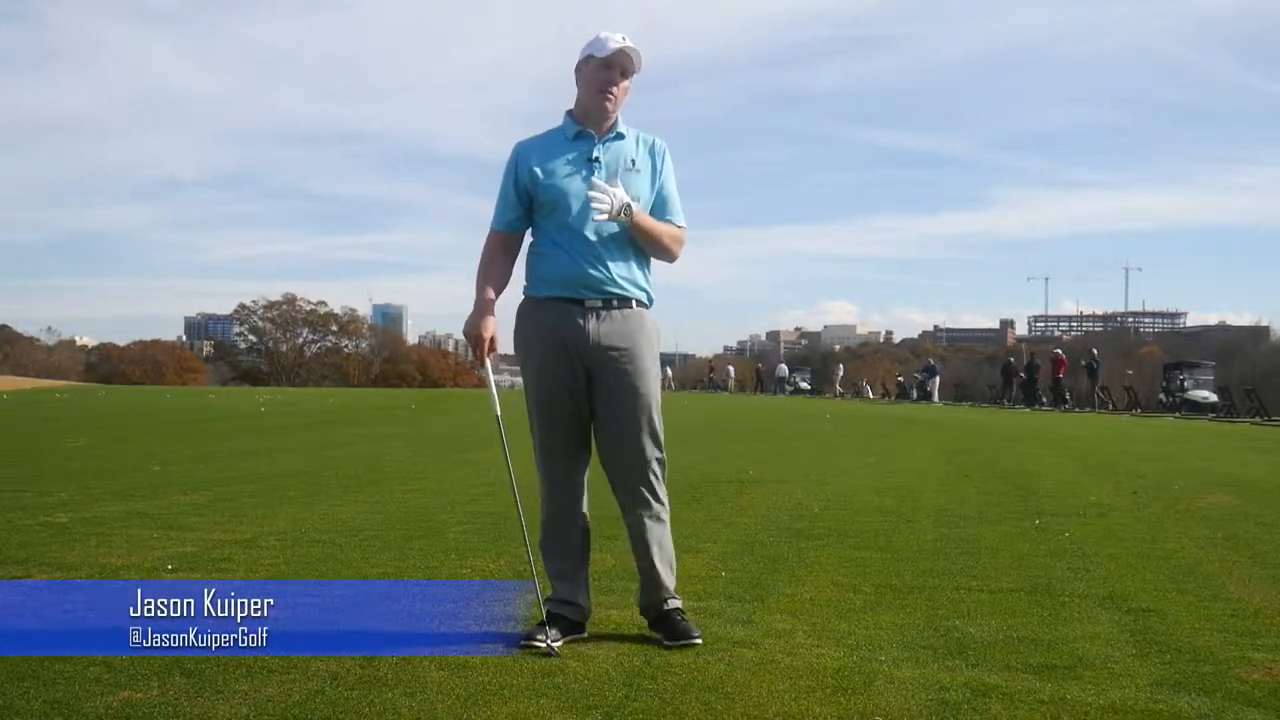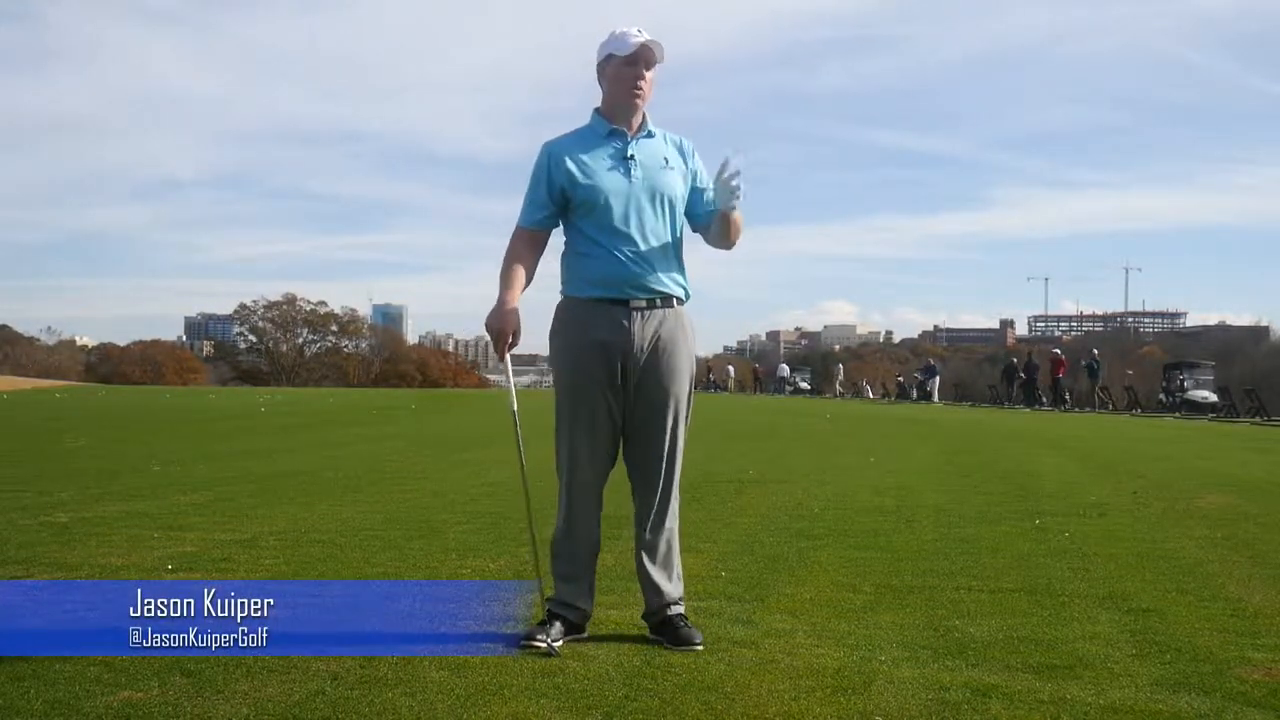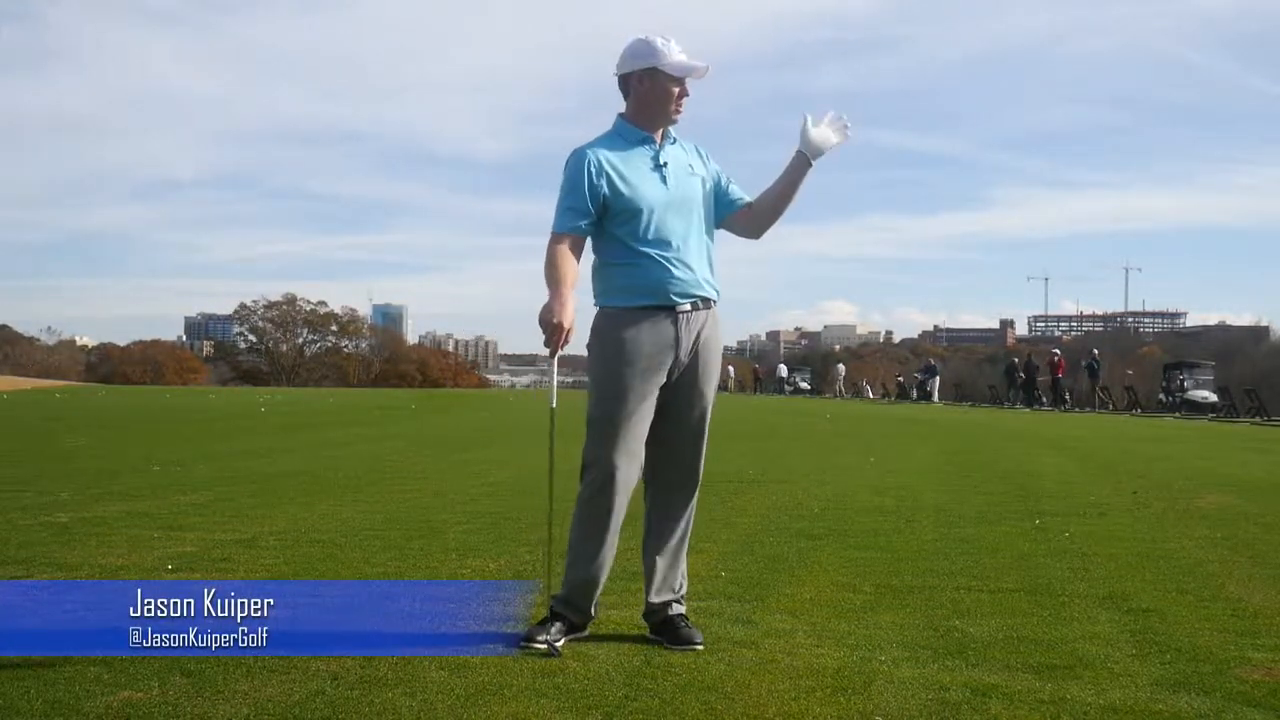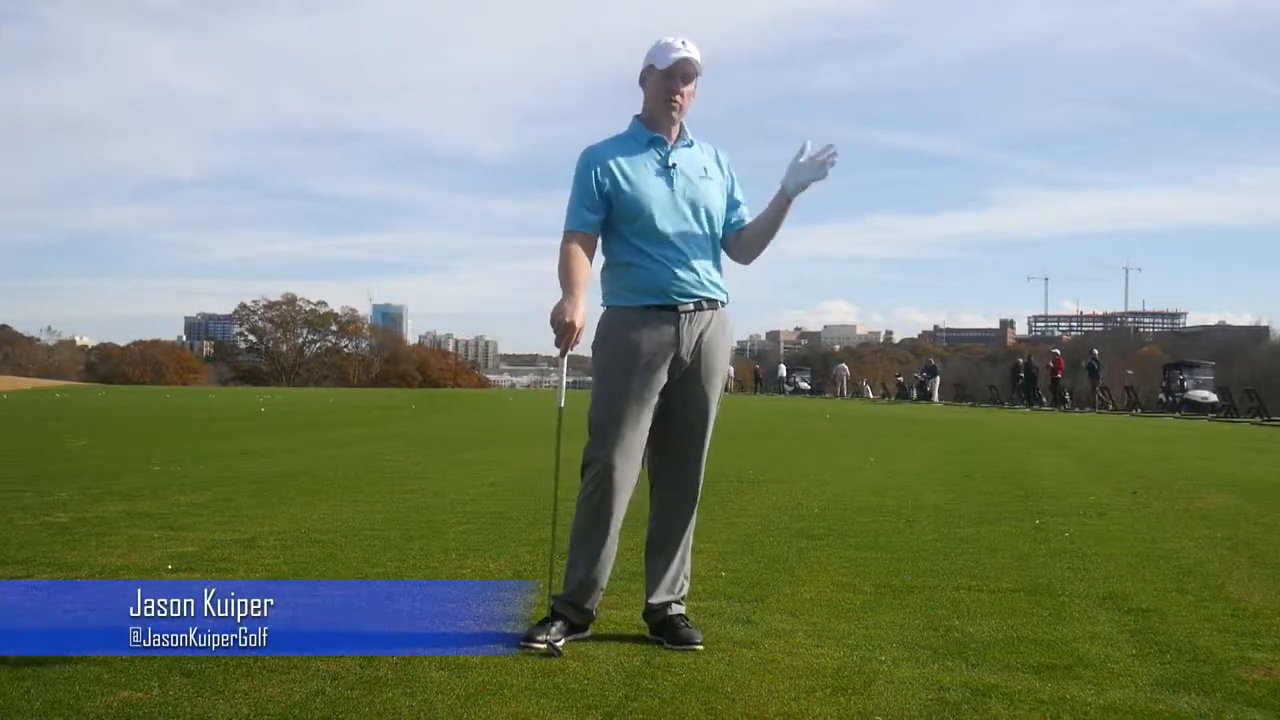
dt=0.4s
person 1, frame 1
left shoulder: (651, 152)
right shoulder: (530, 154)
left elbow: (673, 246)
right elbow: (503, 240)
left wrist: (628, 213)
right wrist: (484, 305)
left hip: (625, 323)
right hip: (549, 321)
left knee: (639, 467)
right knee: (560, 472)
left ankle: (661, 599)
right ankle: (567, 605)
person 1, frame 2
left shoulder: (679, 152)
right shoulder: (562, 153)
left elbow: (723, 238)
right elbow: (528, 237)
left wrist: (729, 205)
right wrist: (508, 297)
left hip: (664, 323)
right hip: (586, 322)
left knee: (659, 472)
right knee: (579, 470)
left ankle: (666, 603)
right ankle: (569, 605)
person 1, frame 3
left shoulder: (695, 157)
right shoulder: (593, 159)
left elbow: (750, 221)
right elbow: (564, 243)
left wrist: (804, 158)
right wrist: (561, 299)
left hip: (699, 326)
right hip: (631, 328)
left knee: (678, 477)
right knee: (611, 468)
left ankle: (666, 603)
right ankle: (572, 606)
person 1, frame 4
left shoulder: (717, 160)
right shoulder: (603, 159)
left elbow: (746, 250)
right elbow: (577, 241)
left wrist: (782, 202)
right wrist: (572, 296)
left hip: (707, 327)
right hip: (636, 327)
left knee: (683, 476)
right knee: (610, 467)
left ankle: (668, 605)
right ankle: (576, 605)
